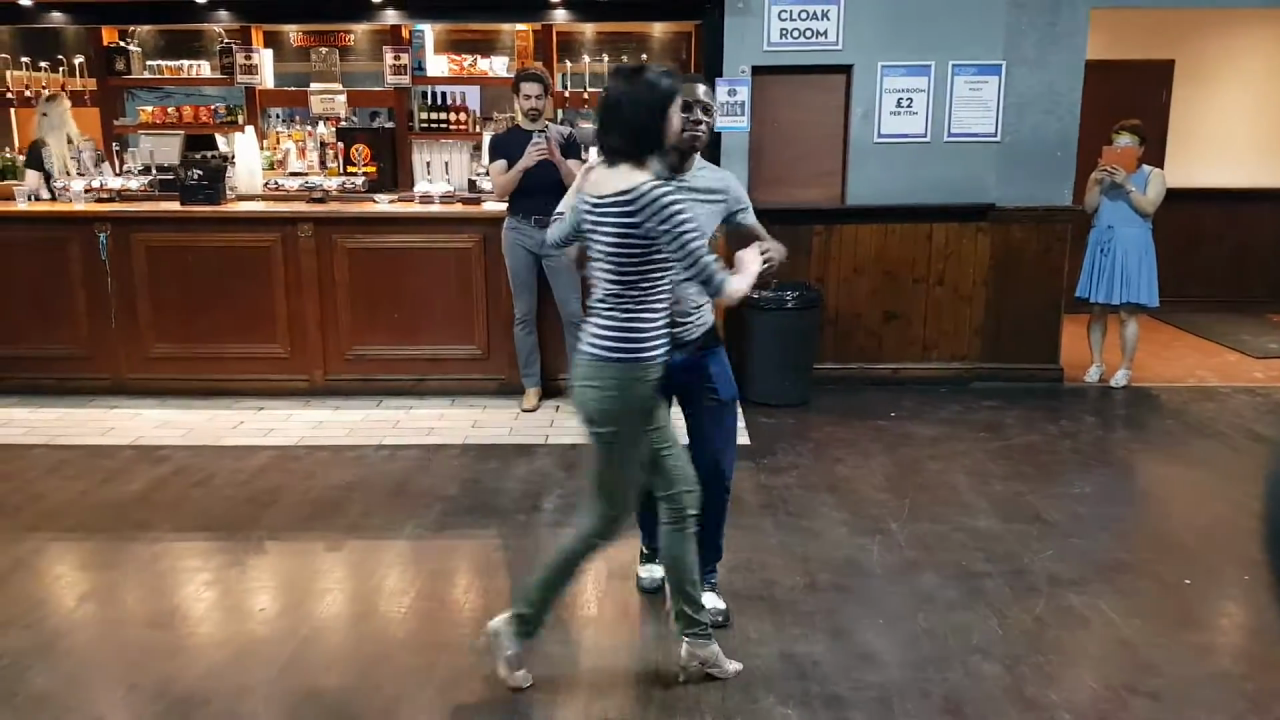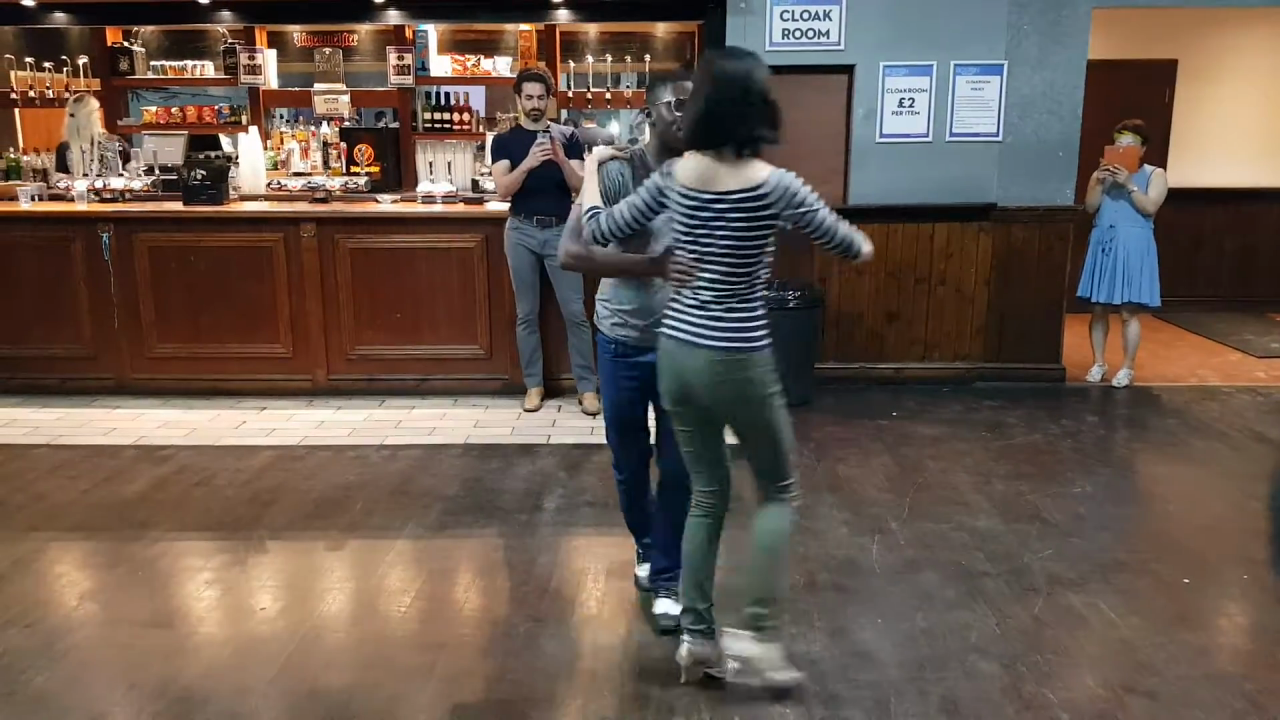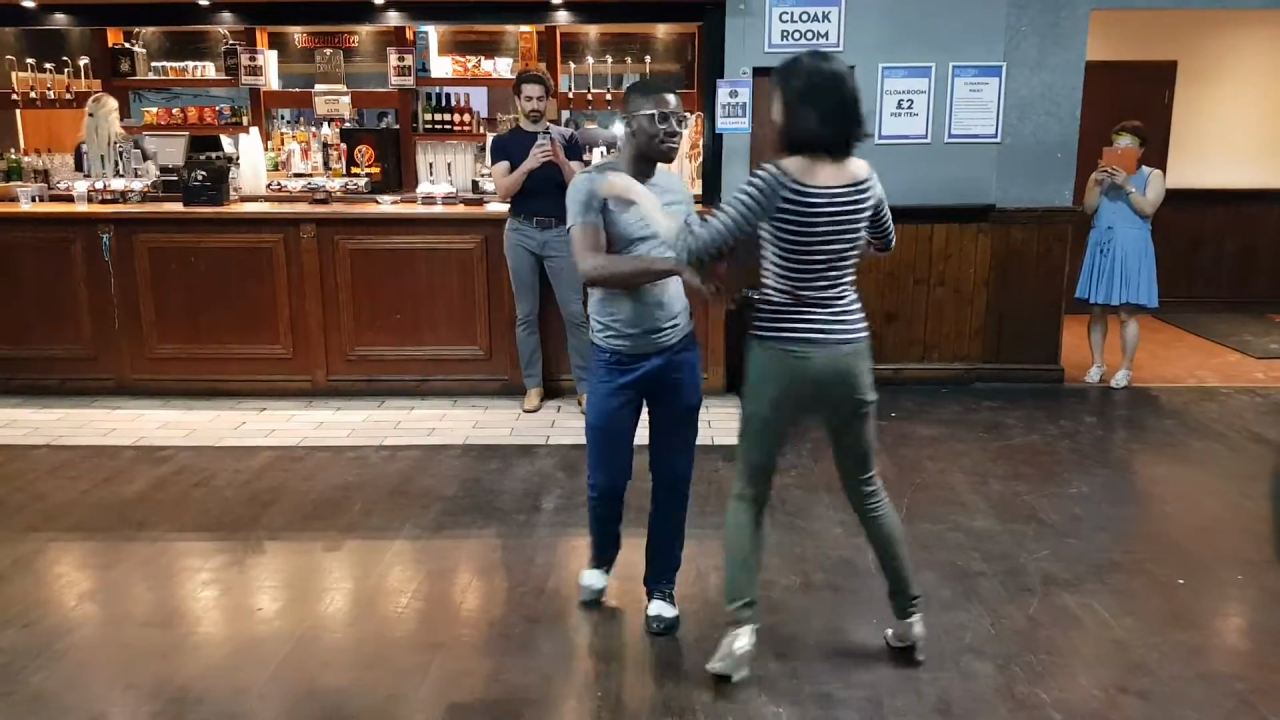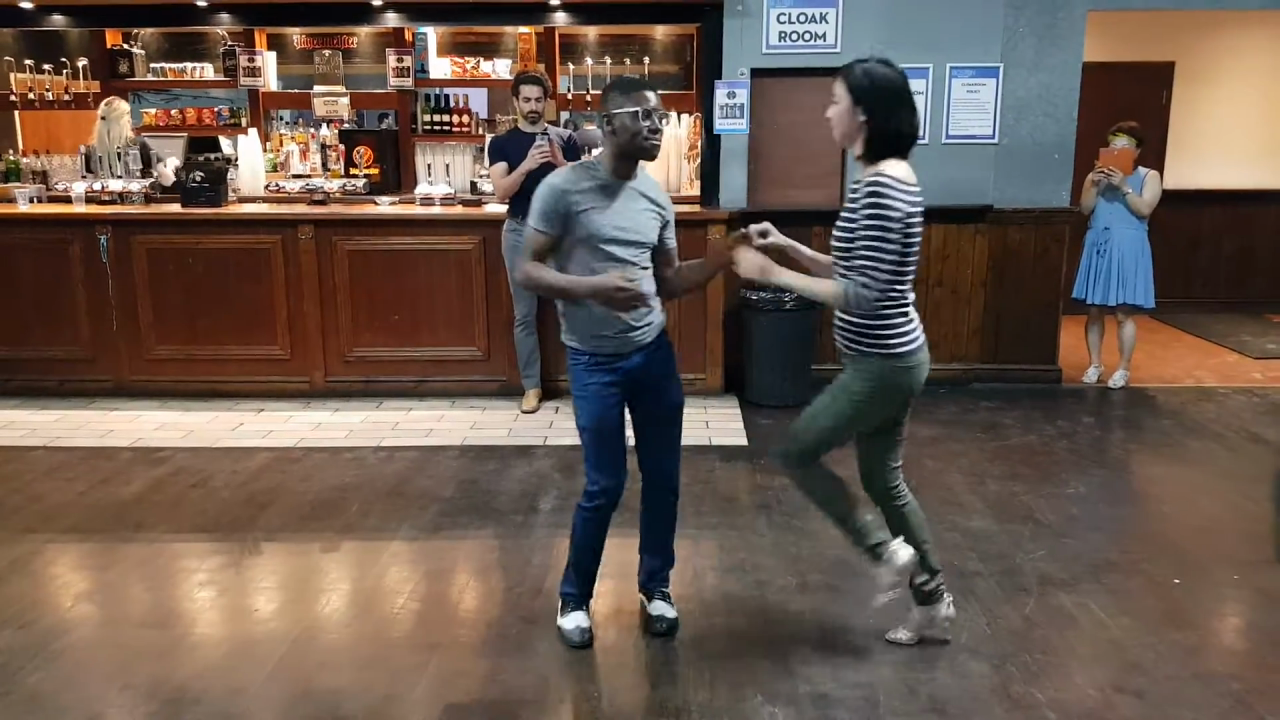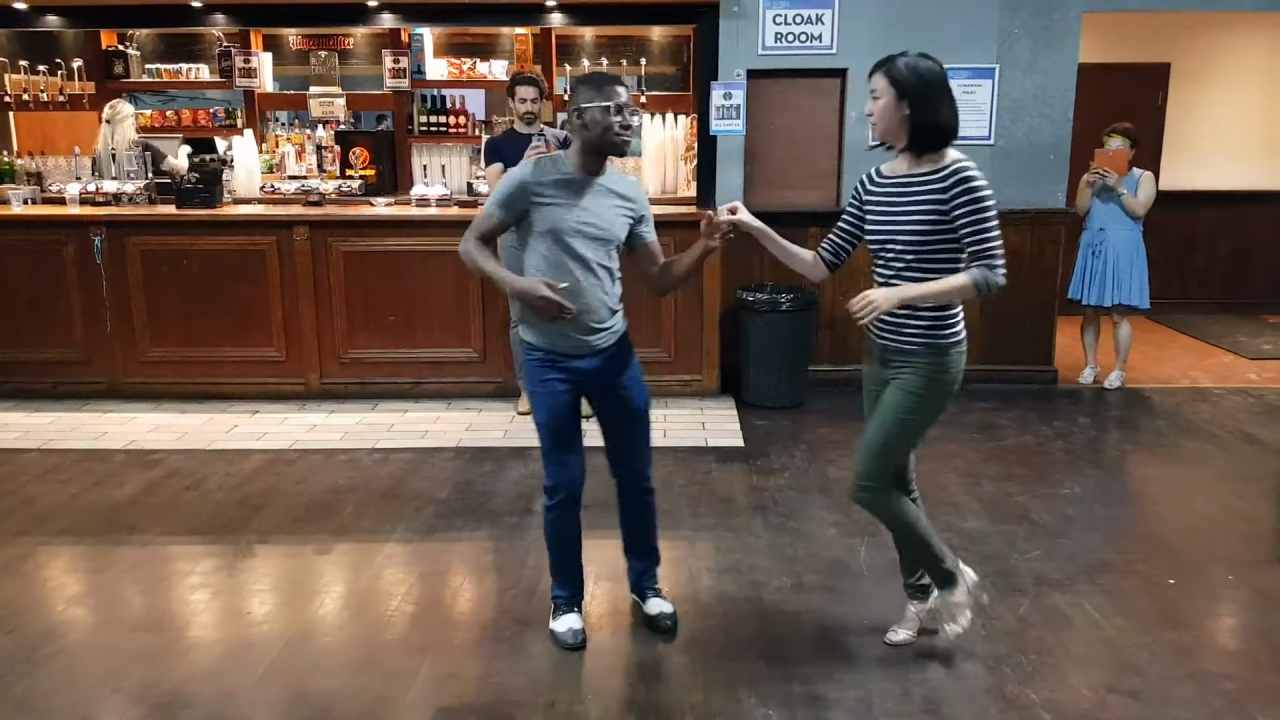
dt=0.2s
person 1, frame 1
left shoulder: (594, 180)
right shoulder: (652, 194)
left elbow: (555, 238)
right elbow: (720, 288)
right wrist: (750, 265)
left hip: (618, 369)
right hip: (624, 376)
left knee: (681, 499)
right knee: (606, 518)
left ankle: (696, 641)
right ankle: (516, 628)
person 1, frame 2
left shoulder: (673, 173)
right shoulder: (774, 186)
left elbow: (599, 233)
right elbow: (857, 251)
left wrist: (591, 169)
right wrist: (829, 231)
left hip: (676, 352)
right hip: (736, 362)
left knee: (707, 495)
right knee: (778, 495)
left ankle: (698, 636)
right ankle: (755, 635)
person 1, frame 3
left shoulder: (773, 181)
right shoulder: (862, 178)
left elbow: (696, 250)
right elbow: (885, 241)
left wrist: (636, 192)
left hip: (780, 358)
right hip: (845, 355)
left knee: (748, 492)
right knee: (865, 489)
left ankle: (740, 628)
right ankle: (908, 618)
person 1, frame 4
left shoulder: (879, 187)
right shoulder: (885, 178)
left elbow: (869, 293)
left wrist: (774, 272)
right wrist: (786, 244)
left hip: (879, 364)
right hip: (898, 357)
left knee: (795, 454)
right knee: (884, 479)
left ankle: (885, 552)
right ankle: (931, 601)
person 1, frame 5
left shoulder: (959, 176)
right shoulder: (875, 181)
left elbow: (990, 274)
right elbow: (823, 267)
left wrist: (901, 295)
right wrist: (758, 230)
left hip: (929, 358)
right hip: (884, 353)
left knee: (871, 484)
right knee: (892, 480)
left ankle: (951, 576)
right ankle: (923, 595)
person 2, frame 1
left shoulder: (723, 185)
left elbow: (769, 244)
left wrist: (763, 254)
left hip: (703, 344)
left knee: (716, 468)
left ankle: (704, 577)
right ankle: (653, 553)
person 2, frame 2
right shoulder: (614, 172)
right elbow: (571, 251)
right wrist: (654, 266)
right hip: (621, 344)
left knee: (677, 466)
right knee: (628, 465)
left ankle: (668, 580)
right ankle: (647, 548)
person 2, frame 3
left shoulder: (678, 189)
right shoulder: (591, 187)
right elbow: (591, 268)
right wrist: (675, 268)
left hip: (677, 353)
right hip: (614, 357)
left knee: (673, 477)
right knee: (607, 479)
left ankle: (660, 585)
right ankle: (601, 560)
person 2, frame 4
left shoulder: (656, 196)
right shoulder: (563, 187)
left elbow: (670, 283)
right elbow: (527, 271)
left wrist: (724, 258)
right wrist: (594, 286)
left hip: (653, 353)
right hip: (593, 360)
left knee: (662, 477)
right knee: (603, 485)
left ankle: (656, 586)
right ankle: (574, 595)
person 2, frame 5
left shoulder: (630, 194)
right shoulder: (530, 179)
left elbow: (659, 279)
right elbow: (471, 245)
left wrist: (703, 247)
right wrist: (518, 286)
left hip: (614, 353)
right hip: (550, 358)
left knee: (636, 476)
right knee: (564, 484)
left ankle: (646, 584)
right ankle: (566, 599)
person 3, frame 1
left shoulder: (566, 137)
right shoulder: (502, 140)
left elbow: (577, 184)
right elbow: (499, 189)
left wrist: (557, 158)
right wrist: (524, 162)
right hip: (518, 232)
left knee: (572, 313)
right knee: (524, 314)
right ankle: (531, 384)
person 3, frame 2
left shoulder: (567, 136)
right shoulder: (504, 141)
left elbow: (580, 187)
right elbow: (502, 189)
left wrist: (561, 161)
right wrist: (527, 164)
left hip: (561, 230)
right hip: (522, 232)
left knee: (575, 312)
right knee: (526, 314)
left ankle: (587, 386)
right ankle: (533, 385)
person 3, frame 3
left shoulder: (567, 137)
right shoulder: (504, 142)
right elbow: (503, 190)
left wrist: (561, 162)
right wrist: (528, 164)
left hip: (560, 232)
right hip: (521, 232)
left knee: (574, 313)
right knee: (526, 314)
left ankle: (585, 386)
right ankle: (533, 386)
person 3, frame 4
left shoulder: (565, 139)
right shoulder: (501, 143)
right elbow: (501, 191)
left wrist: (560, 162)
right wrist: (526, 165)
right hip: (519, 232)
right knee: (524, 315)
right ankle: (531, 385)
person 3, frame 5
left shoulder: (560, 139)
right shoulder: (497, 143)
right elbow: (496, 192)
right wrist: (523, 165)
right hip: (515, 235)
right knee: (519, 316)
right ankle: (527, 388)
person 4, frame 1
left shoulder: (1153, 175)
right shoulder: (1100, 173)
left elbow: (1148, 208)
right elbow: (1088, 208)
left wrist: (1127, 185)
right wrist: (1097, 183)
left hip: (1132, 246)
right hip: (1102, 244)
left knee: (1128, 313)
right knee: (1097, 310)
left ankle: (1126, 368)
right ankle: (1096, 363)
person 4, frame 2
left shoulder: (1155, 174)
right shoulder: (1102, 173)
left elbow: (1150, 208)
right elbow: (1090, 207)
left wrist: (1129, 185)
right wrist: (1099, 183)
left hip: (1133, 246)
right hip: (1103, 243)
left knee: (1129, 312)
right knee: (1099, 309)
left ankle: (1127, 368)
right ankle: (1099, 363)
person 4, frame 3
left shoulder: (1152, 176)
right shoulder: (1100, 174)
left elbow: (1148, 209)
right elbow: (1088, 208)
left wrist: (1127, 186)
right wrist: (1097, 184)
left hip: (1131, 247)
right hip: (1101, 245)
left knee: (1127, 313)
right knee: (1097, 310)
left ankle: (1126, 368)
right ankle: (1097, 364)
person 4, frame 4
left shoulder: (1149, 176)
right shoulder: (1096, 175)
left elbow: (1145, 209)
right elbow: (1085, 209)
left wrist: (1124, 187)
right wrist: (1094, 185)
left hip: (1128, 247)
right hip: (1098, 245)
left knee: (1124, 314)
right knee: (1094, 310)
left ankle: (1124, 369)
right ankle: (1095, 364)
person 4, frame 5
left shoulder: (1144, 177)
right shoulder: (1091, 176)
left elbow: (1140, 211)
right elbow: (1080, 210)
left wrist: (1119, 187)
right wrist: (1089, 186)
left hip: (1123, 248)
right hip: (1093, 246)
left knee: (1119, 314)
right knee: (1090, 311)
left ankle: (1120, 369)
right ankle: (1091, 365)
